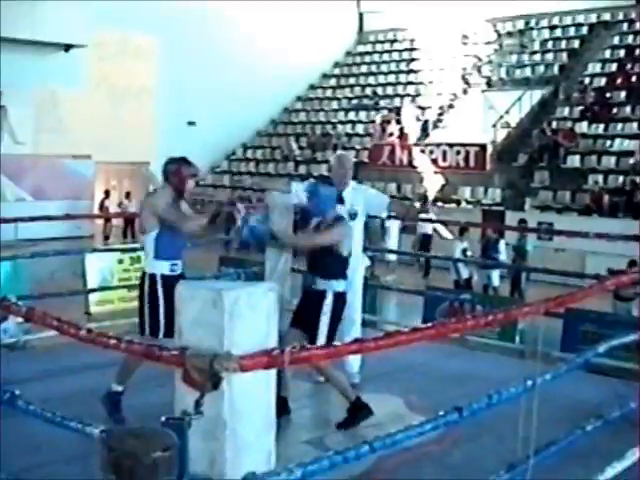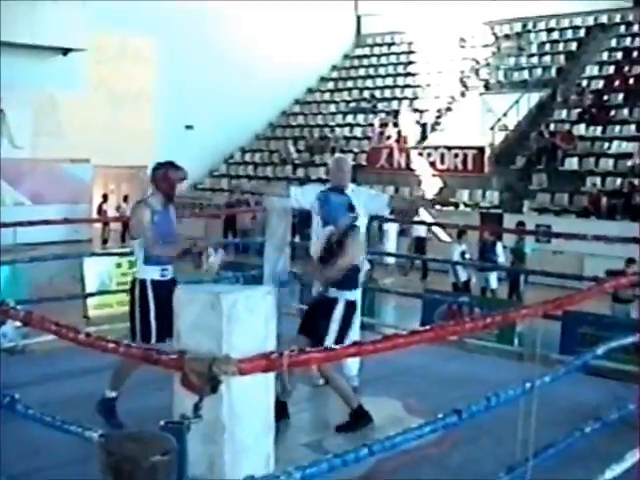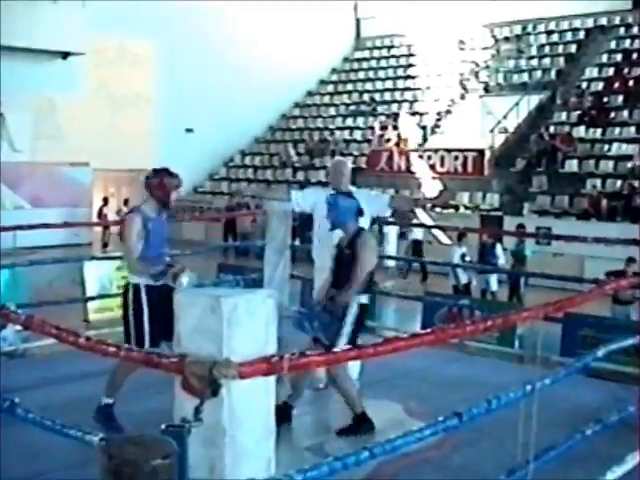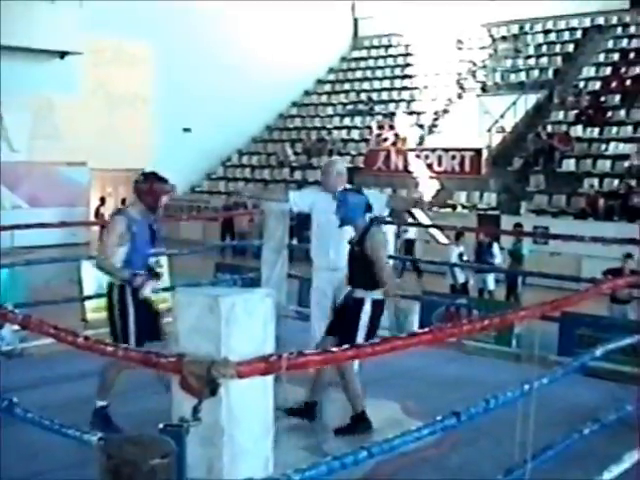
dt=0.1s
person 1, frame 1
left shoulder: (175, 204)
right shoulder: (154, 202)
left elbow: (191, 227)
right elbow: (186, 225)
left wrist: (221, 218)
right wrist: (217, 215)
left hip: (175, 277)
right hip: (157, 280)
right ankle: (114, 393)
person 1, frame 2
left shoulder: (167, 209)
right shoulder: (142, 211)
left elbow: (176, 243)
right elbow: (156, 251)
left wrist: (194, 249)
right wrist: (187, 249)
left hip: (168, 283)
right hip: (148, 285)
right knee: (141, 348)
right ankle: (108, 400)
person 1, frame 3
left shoulder: (162, 216)
right shoulder: (135, 219)
right elbow: (133, 264)
left wrist: (171, 269)
right wrist: (163, 271)
left hip: (161, 289)
right hip: (141, 291)
right ankle: (105, 407)
person 1, frame 4
left shoulder: (145, 219)
right shoulder: (120, 221)
right elbow: (102, 260)
left wrist: (149, 270)
right wrist: (127, 278)
left hip: (140, 290)
right hip: (123, 291)
left knee: (158, 346)
right ankle: (100, 410)
person 2, frame 1
left shoulder: (340, 229)
right shoulder: (318, 225)
left elbow: (303, 243)
right elbow: (299, 242)
left wrist: (271, 233)
right wrist: (275, 235)
left hip: (331, 296)
right hip: (314, 291)
left knee: (319, 358)
right knee: (289, 346)
left ankle: (358, 406)
right ankle: (282, 402)
person 2, frame 2
left shoulder: (354, 237)
right shoulder: (333, 234)
left elbow: (332, 272)
right elbow: (317, 266)
left hip: (340, 304)
right hip: (324, 299)
left knee: (324, 363)
right knee: (297, 351)
left ankle: (360, 414)
right ankle: (281, 406)
person 2, frame 3
left shoulder: (365, 241)
right shoulder: (345, 240)
left elbow: (357, 284)
left wrist: (332, 312)
right wrist: (319, 306)
left hip: (350, 308)
right hip: (334, 304)
left knee: (334, 366)
left ankle: (362, 419)
right ankle: (286, 408)
person 2, frame 4
left shoulder: (375, 235)
right shoulder: (358, 233)
left elbow: (386, 278)
right wrist: (350, 296)
left hip: (368, 303)
right hip: (355, 298)
left knee: (344, 363)
right knee: (323, 351)
left ankle: (361, 419)
right ankle: (310, 406)
person 3, frame 1
left shoulder: (363, 193)
left elbow: (391, 204)
left wrist: (414, 211)
left hip: (352, 265)
left knee: (352, 315)
left ankle: (352, 369)
person 3, frame 2
left shoulder: (362, 194)
right shoulder: (315, 192)
left elbow: (391, 202)
right elbow: (290, 193)
left wrist: (414, 206)
left knee: (350, 318)
left ankle: (351, 371)
person 3, frame 3
left shoulder: (364, 197)
right shoulder: (318, 195)
left elbow: (395, 203)
right elbow: (286, 196)
left wrist: (414, 207)
right wrist: (259, 194)
right hip: (325, 270)
left ankle: (352, 374)
right ankle: (321, 372)
person 3, frame 4
right shoulder: (315, 196)
left elbow: (389, 203)
right elbow: (284, 197)
right wrist: (255, 195)
right hip: (323, 269)
right knee: (319, 322)
